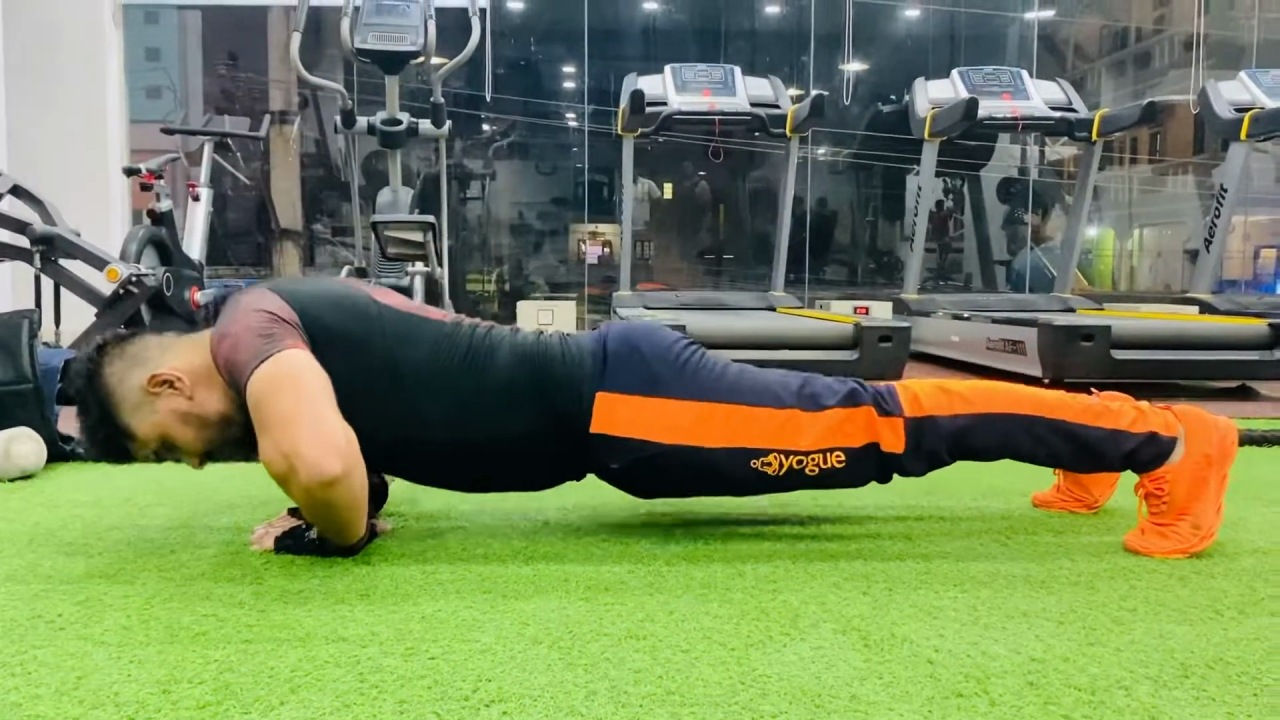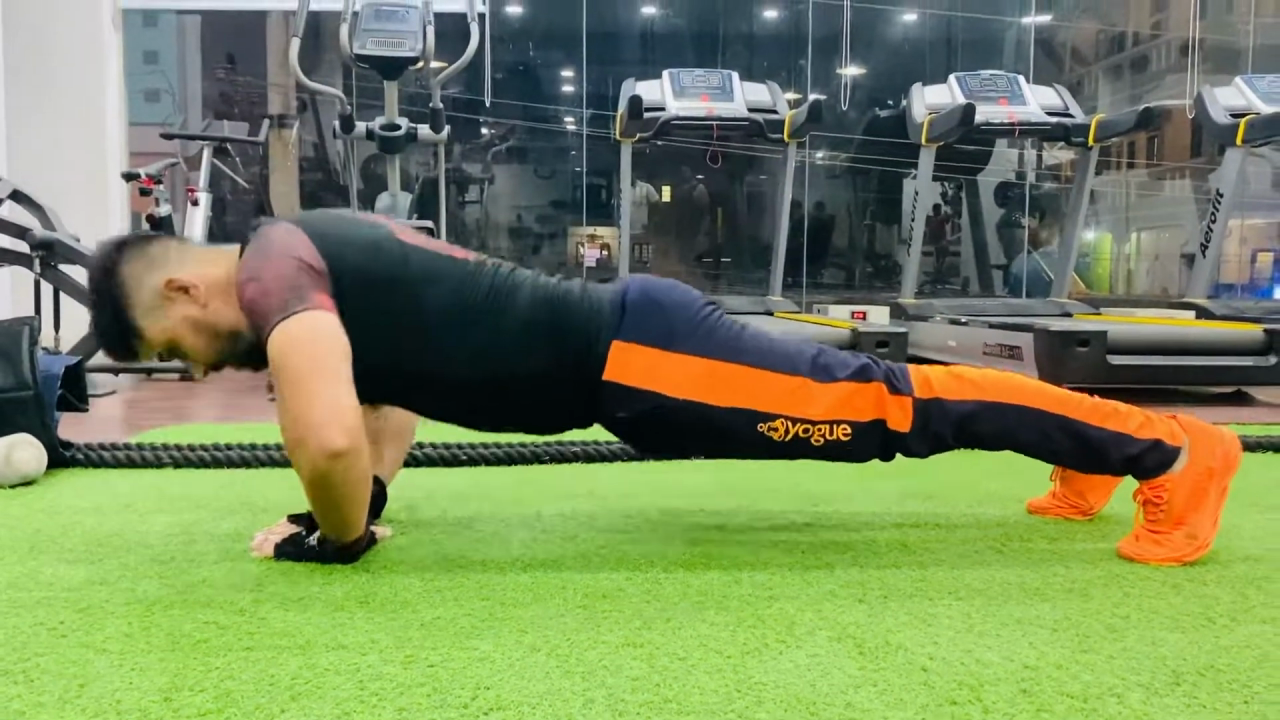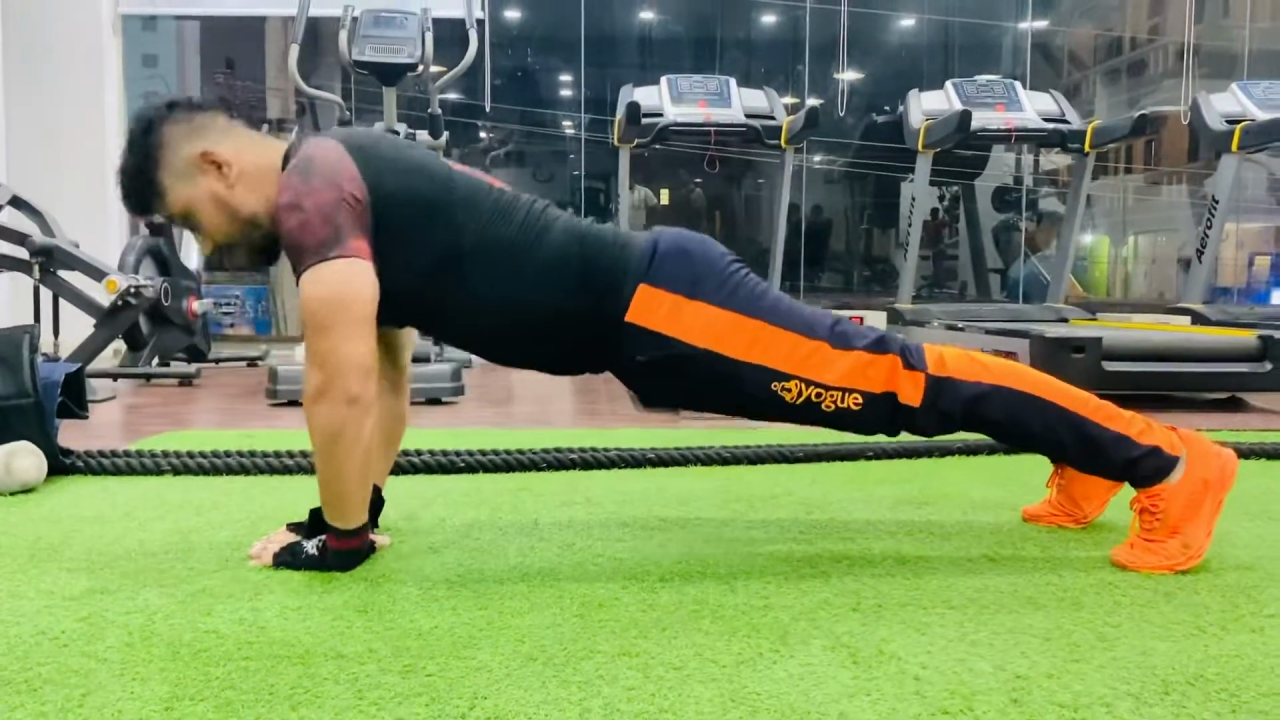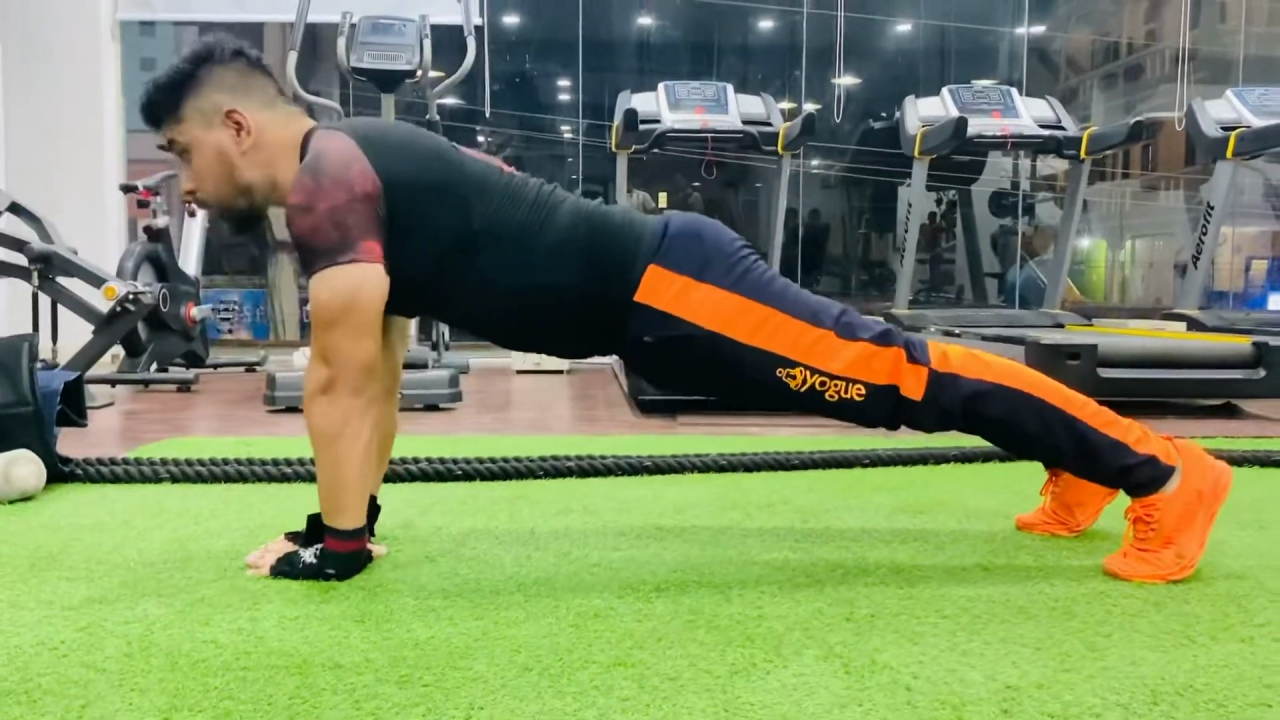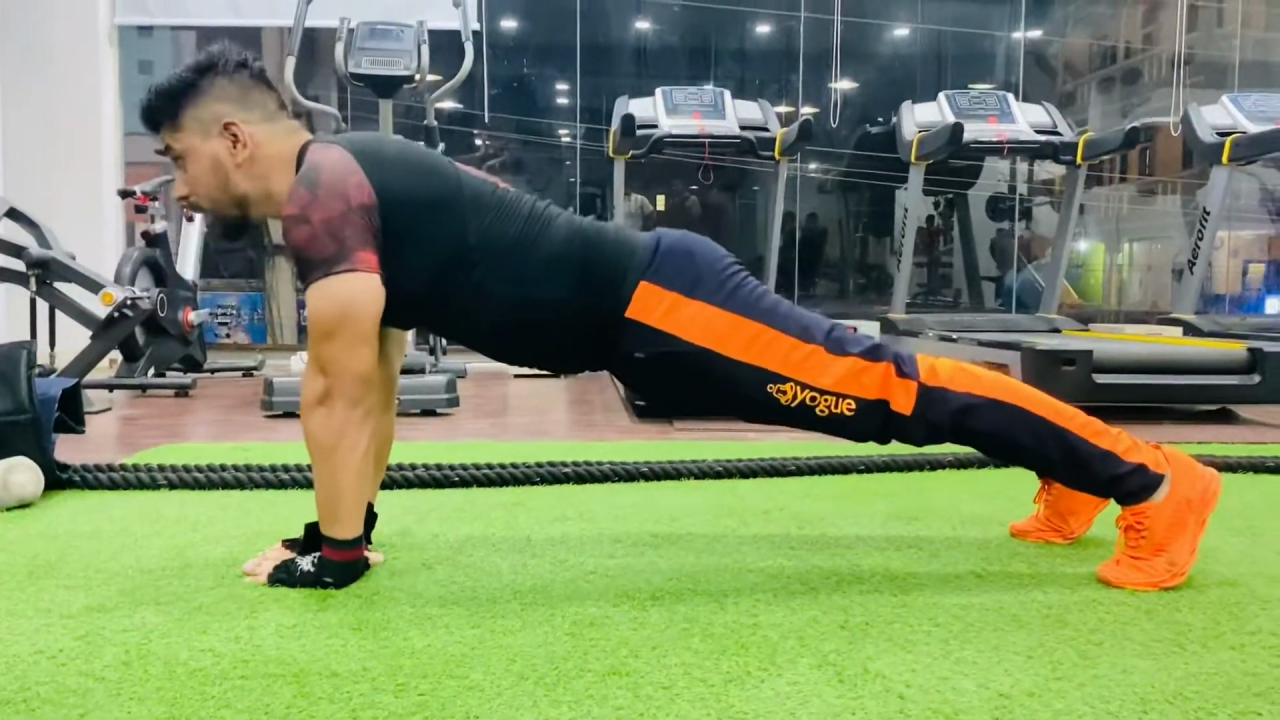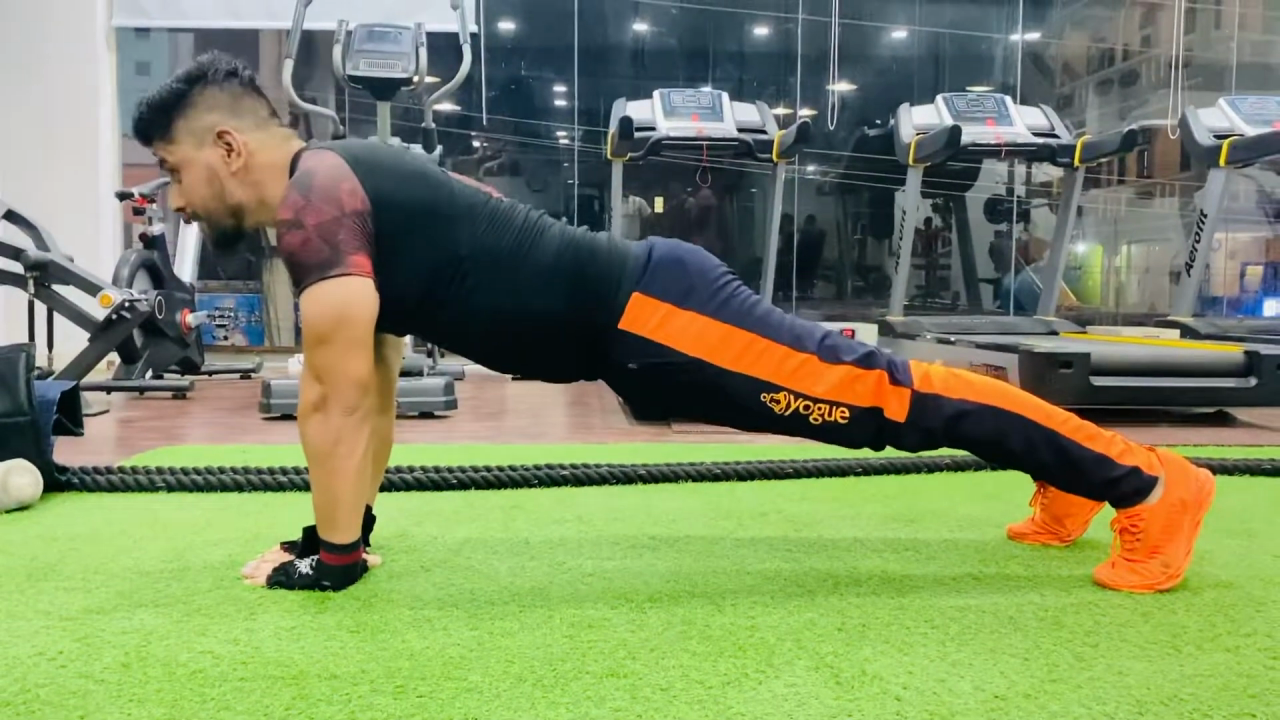
dt=0.2s
person 1, frame 1
left shoulder: (245, 328)
right shoulder: (289, 319)
left elbow: (321, 460)
left wrist: (340, 528)
right wrist: (361, 493)
left hip: (617, 406)
right hip: (606, 385)
left knee: (872, 426)
right knee: (843, 413)
left ankle: (1165, 443)
right ankle: (1091, 428)
person 1, frame 2
left shoulder: (269, 267)
right shoulder: (308, 255)
left elbow: (327, 435)
right elbow: (383, 390)
left wrist: (337, 531)
right wrist: (357, 496)
left hip: (629, 360)
right hip: (621, 347)
left knee: (880, 405)
right knee: (860, 397)
left ankle: (1166, 454)
right ankle: (1093, 447)
person 1, frame 3
left shoulder: (311, 187)
right shoulder: (340, 178)
left elbow: (341, 386)
right elbow: (385, 367)
left wrist: (339, 533)
right wrist: (362, 500)
left hip: (655, 308)
right hip: (643, 305)
left knee: (891, 380)
right knee: (875, 381)
left ankle: (1165, 467)
right ankle: (1082, 464)
person 1, frame 4
left shoulder: (326, 183)
right shoulder: (348, 170)
left elbow: (341, 379)
right elbow: (379, 363)
left wrist: (336, 544)
right wrist: (351, 511)
left hip: (663, 288)
right hip: (648, 293)
left knee: (894, 376)
right knee: (878, 376)
left ankle: (1160, 475)
right ankle: (1083, 467)
person 1, frame 5
left shoulder: (321, 196)
right shoulder: (343, 184)
left elbow: (338, 391)
right elbow: (374, 373)
left wrist: (334, 551)
right wrist: (349, 516)
left hip: (653, 304)
right hip: (639, 303)
left knee: (884, 390)
right knee: (868, 390)
left ankle: (1151, 484)
right ankle: (1079, 475)
person 1, frame 6
left shoulder: (313, 202)
right shoulder: (340, 189)
left elbow: (336, 398)
right elbow: (374, 379)
left wrist: (332, 556)
right wrist: (351, 518)
left hip: (644, 317)
right hip: (634, 311)
left knee: (879, 398)
right knee: (869, 398)
left ankle: (1146, 483)
right ankle: (1068, 486)
